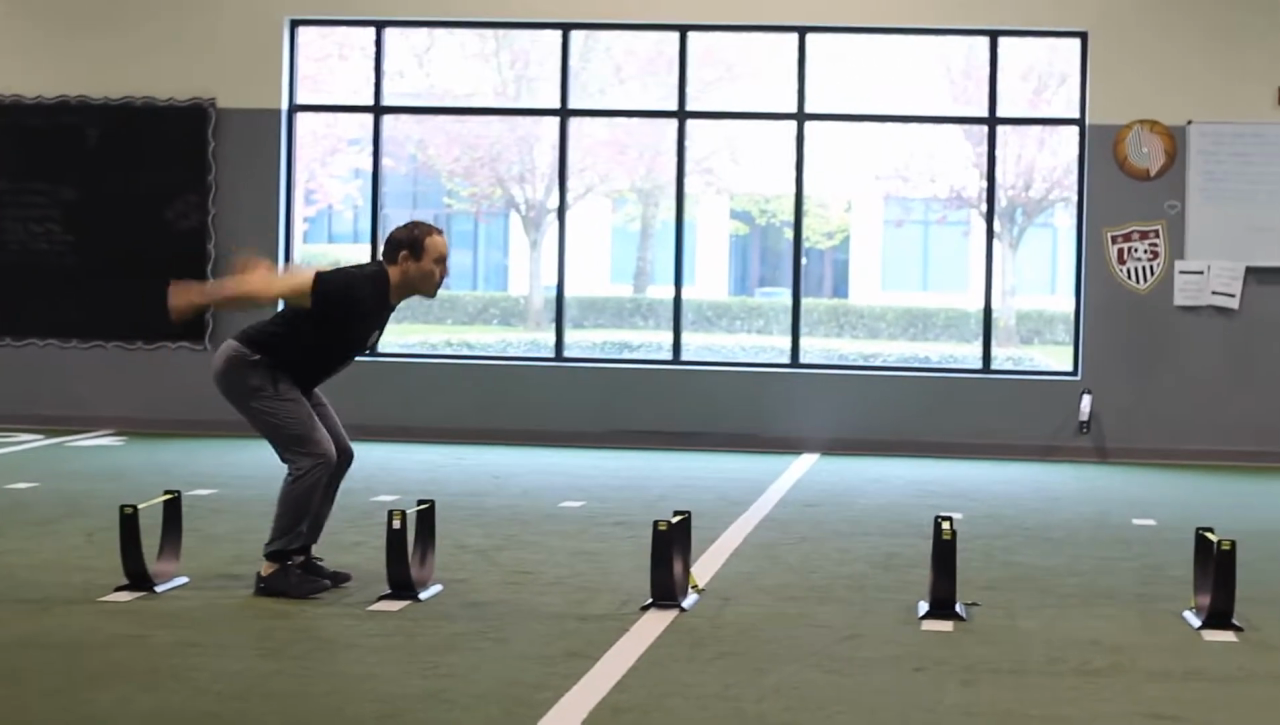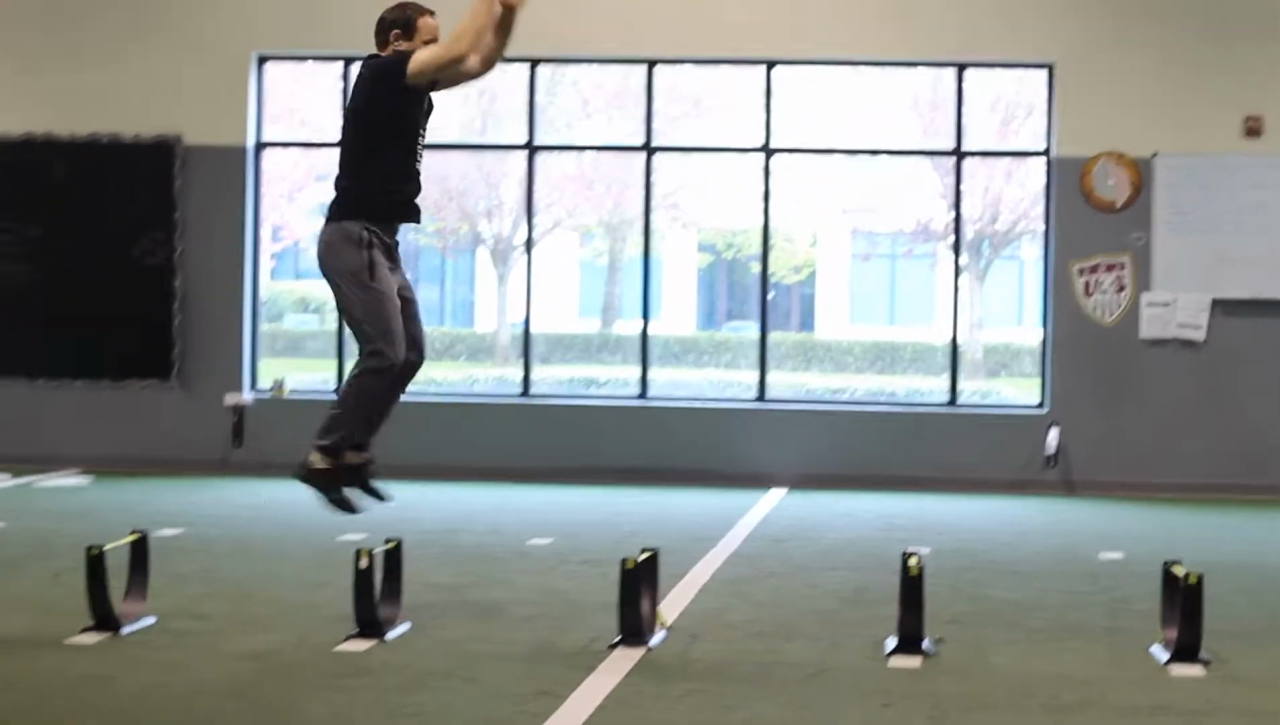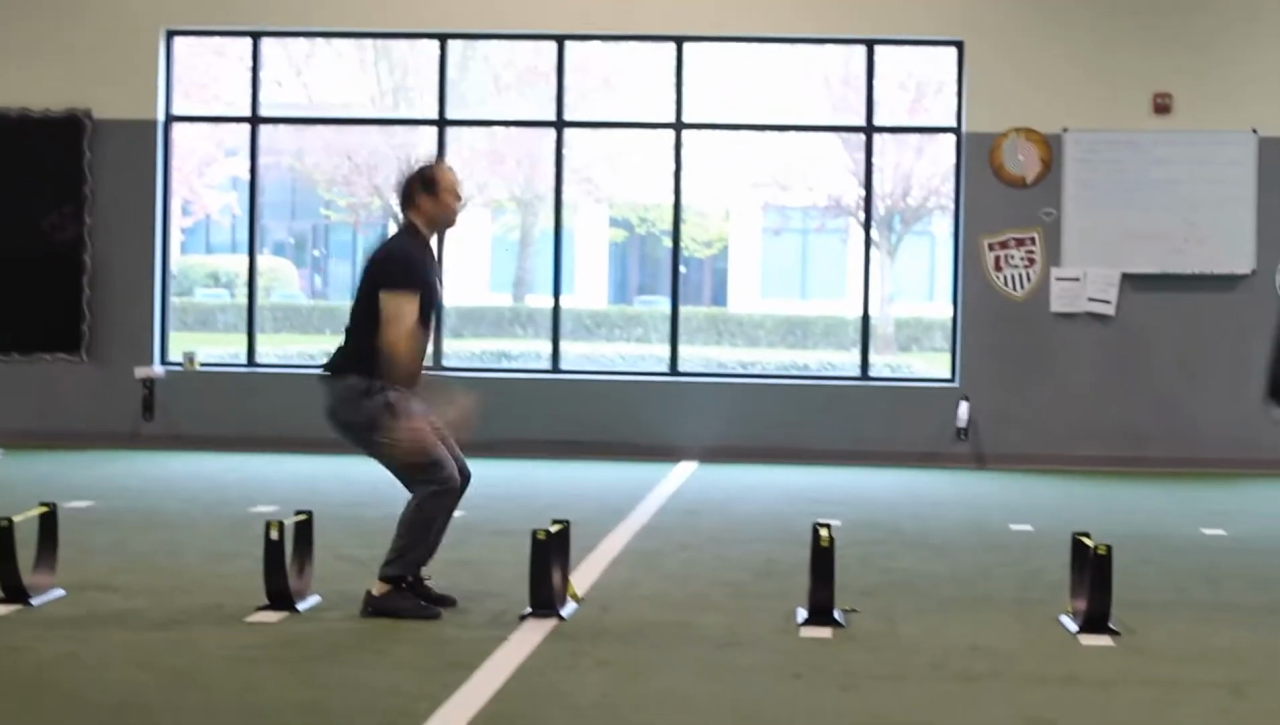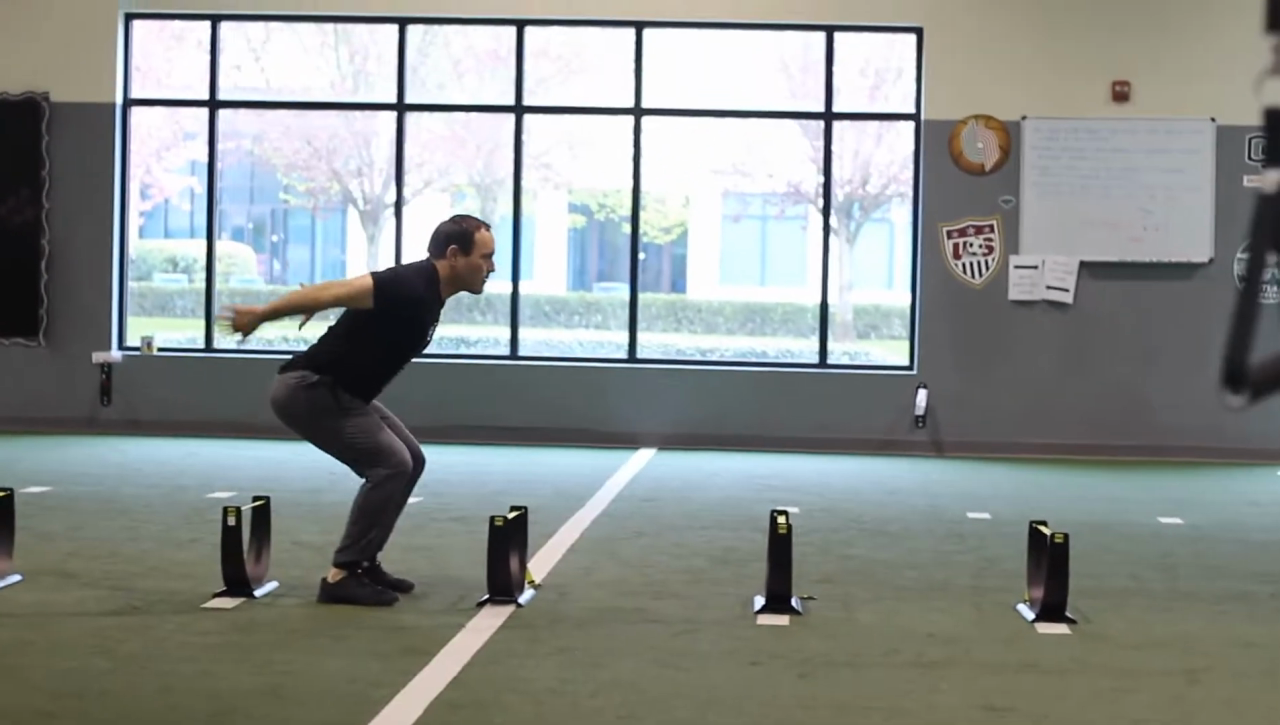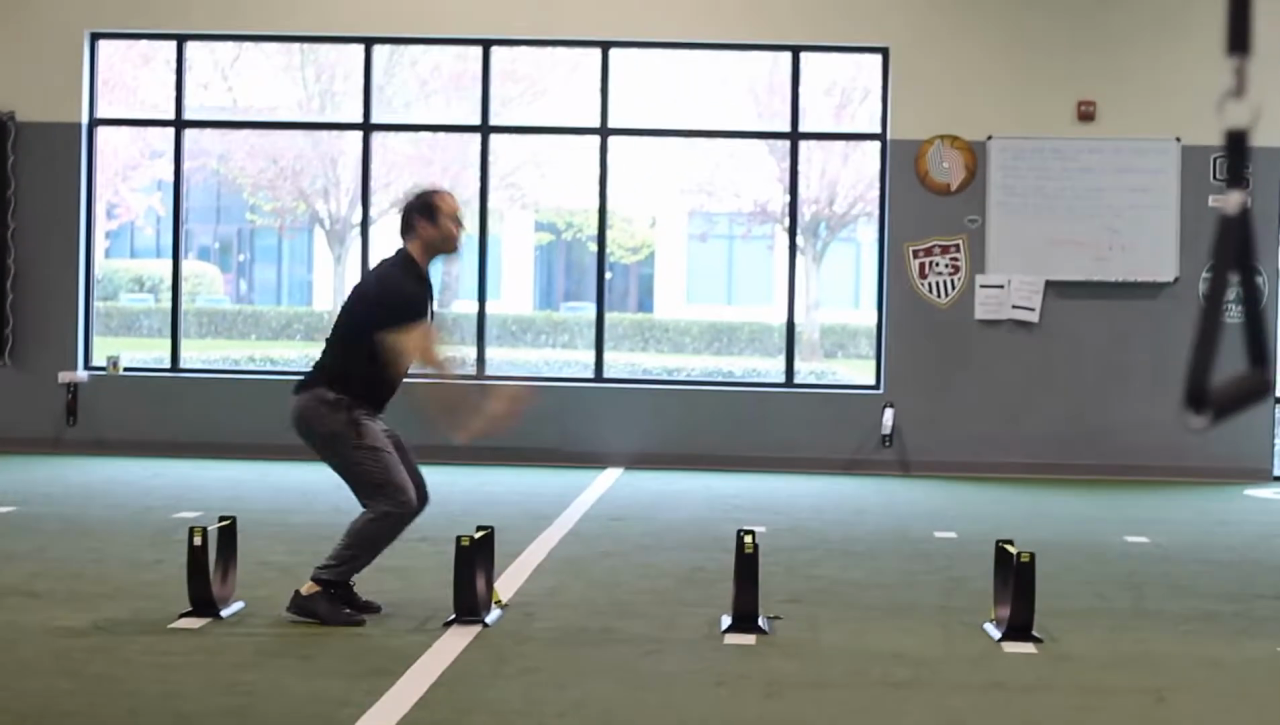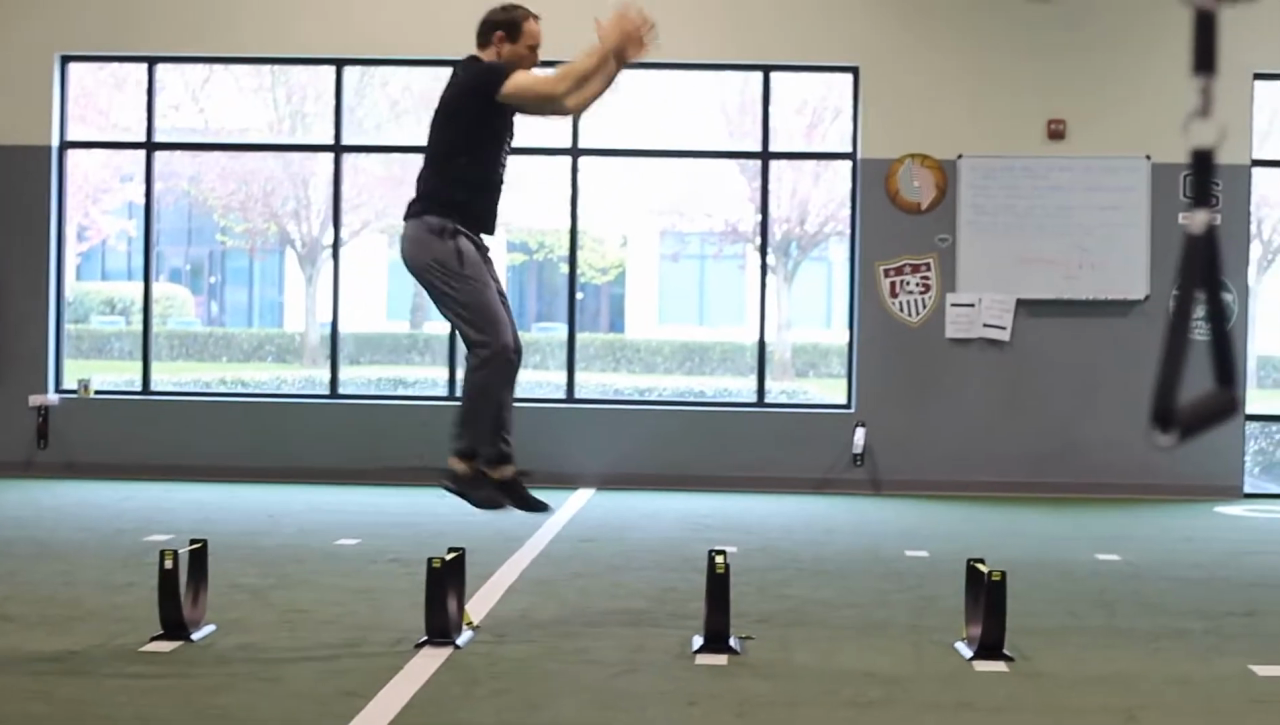
dt=0.5s
person 1, frame 1
left shoulder: (383, 295)
right shoulder: (357, 289)
right elbow: (272, 288)
left wrist: (263, 270)
right wrist: (200, 297)
left hip: (283, 373)
right hip: (249, 366)
left knee: (338, 455)
right knee: (315, 456)
left ankle: (299, 555)
right ankle: (276, 566)
person 1, frame 2
left shoulder: (403, 84)
right shoulder: (381, 72)
left elbow: (478, 62)
right elbow: (455, 54)
left hip: (378, 241)
right hip: (354, 239)
left knee: (408, 354)
right knee: (387, 355)
left ankle: (349, 450)
right ankle: (324, 457)
person 1, frame 3
left shoulder: (414, 252)
right shoulder: (405, 257)
right elbow: (397, 338)
right wrist: (407, 421)
left hip: (380, 386)
right hip: (364, 389)
left knee: (455, 475)
right knee: (440, 478)
left ankle: (406, 577)
right ankle: (387, 588)
person 1, frame 4
left shoulder: (428, 290)
right shoulder: (411, 289)
left elbow: (338, 293)
right elbow: (331, 293)
right wrist: (260, 316)
left hip: (338, 388)
right hip: (308, 388)
left knee: (410, 461)
right knee: (391, 465)
left ankle: (362, 564)
right ankle: (343, 574)
person 1, frame 5
left shoulder: (411, 279)
right shoulder: (399, 287)
left elbow: (425, 349)
right elbow: (411, 360)
left wrist: (478, 405)
right wrist: (468, 413)
left hip: (351, 403)
right hip: (330, 404)
left knee: (412, 496)
right knee: (395, 499)
left ankle: (333, 584)
right ankle: (316, 590)
person 1, frame 6
left shoulder: (492, 89)
right shoulder: (477, 76)
left elbow: (570, 102)
right elbow: (558, 89)
left wrist: (614, 56)
right wrist: (609, 45)
left hip: (459, 238)
right hip: (436, 235)
left knee: (500, 351)
right knee: (496, 346)
left ankle: (496, 465)
right ankle: (470, 465)
